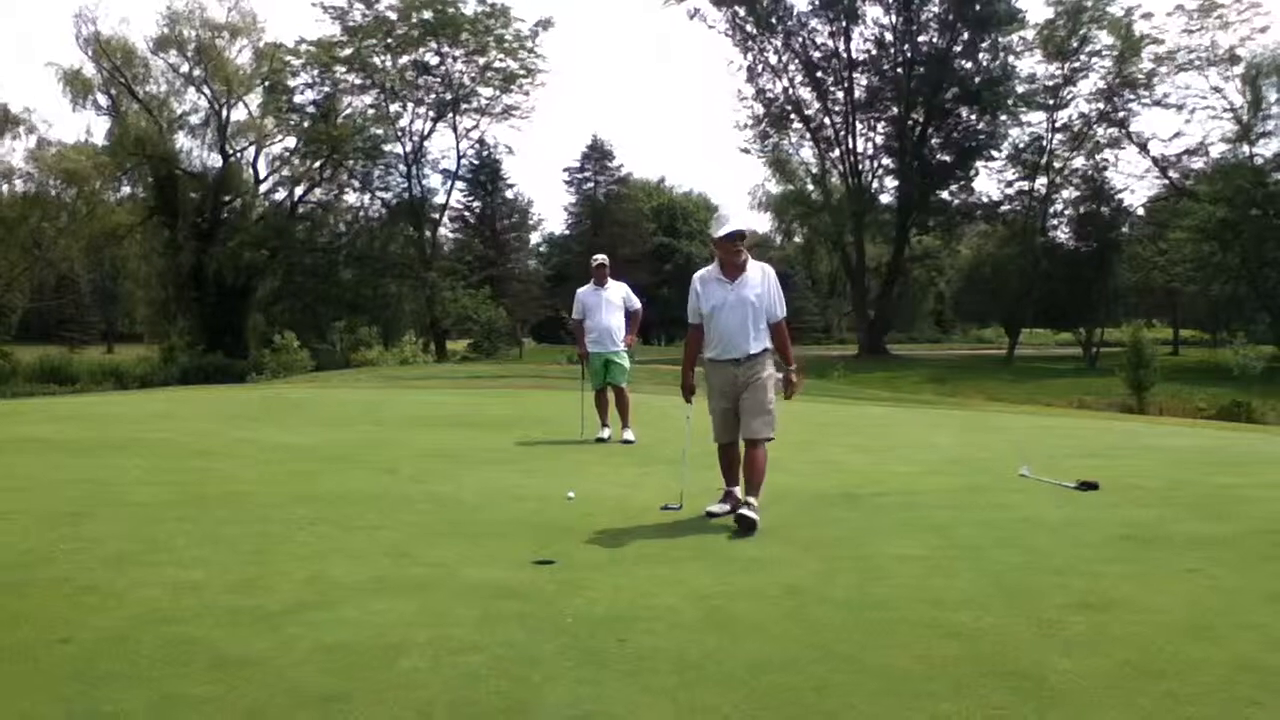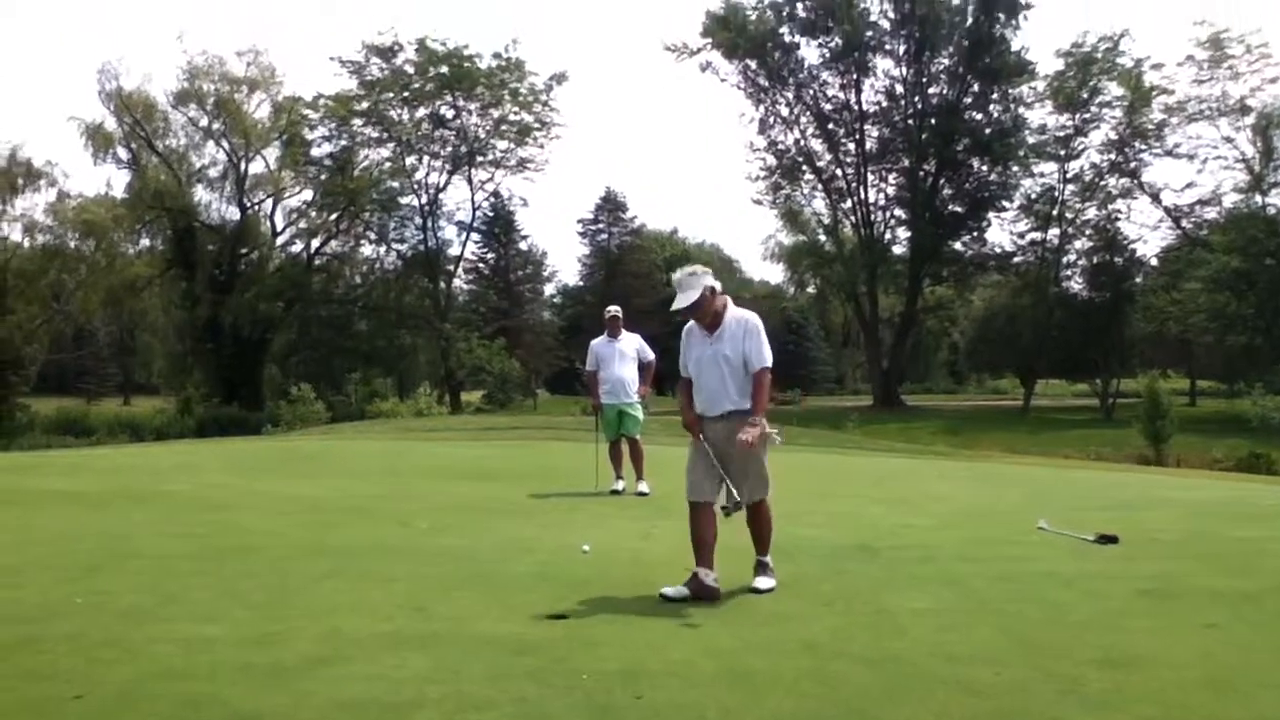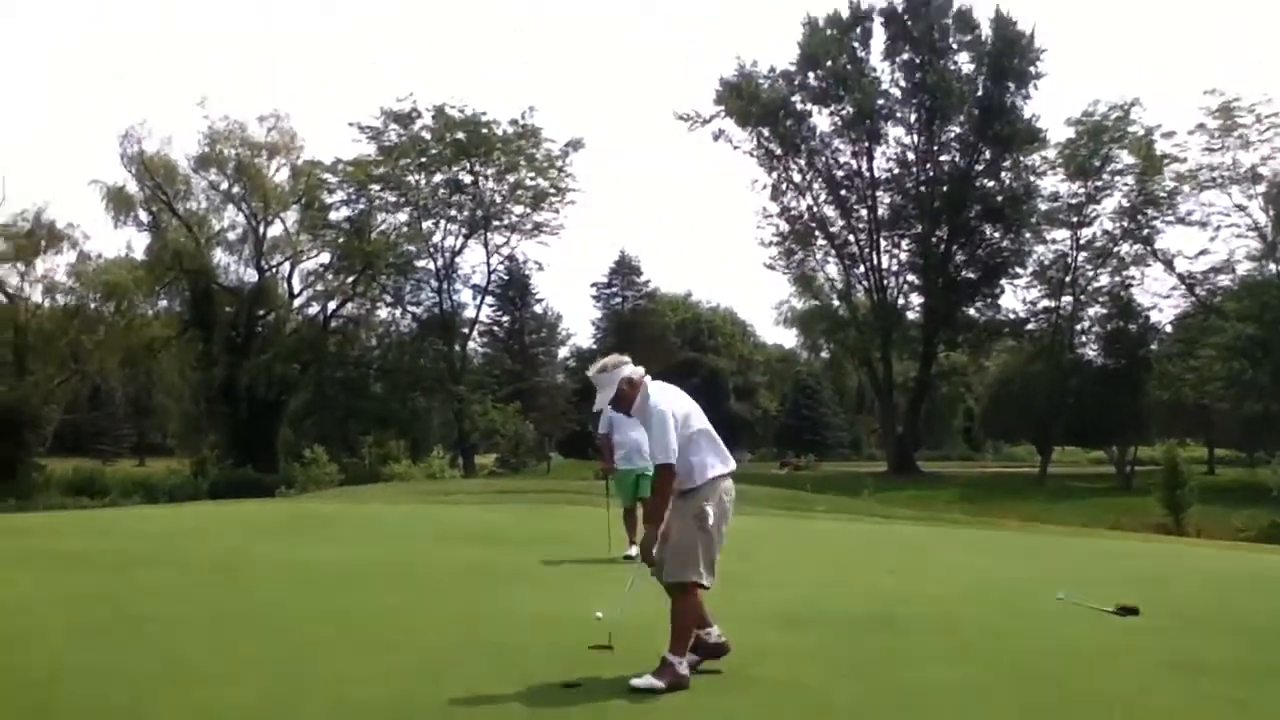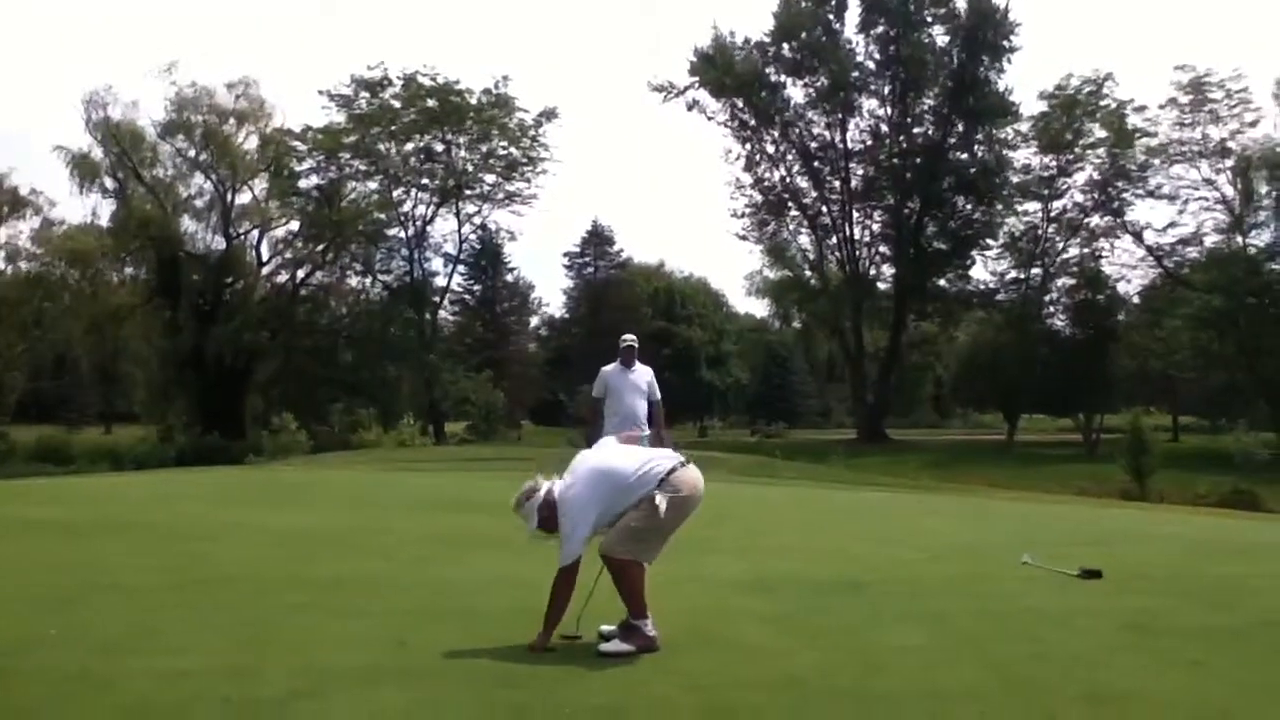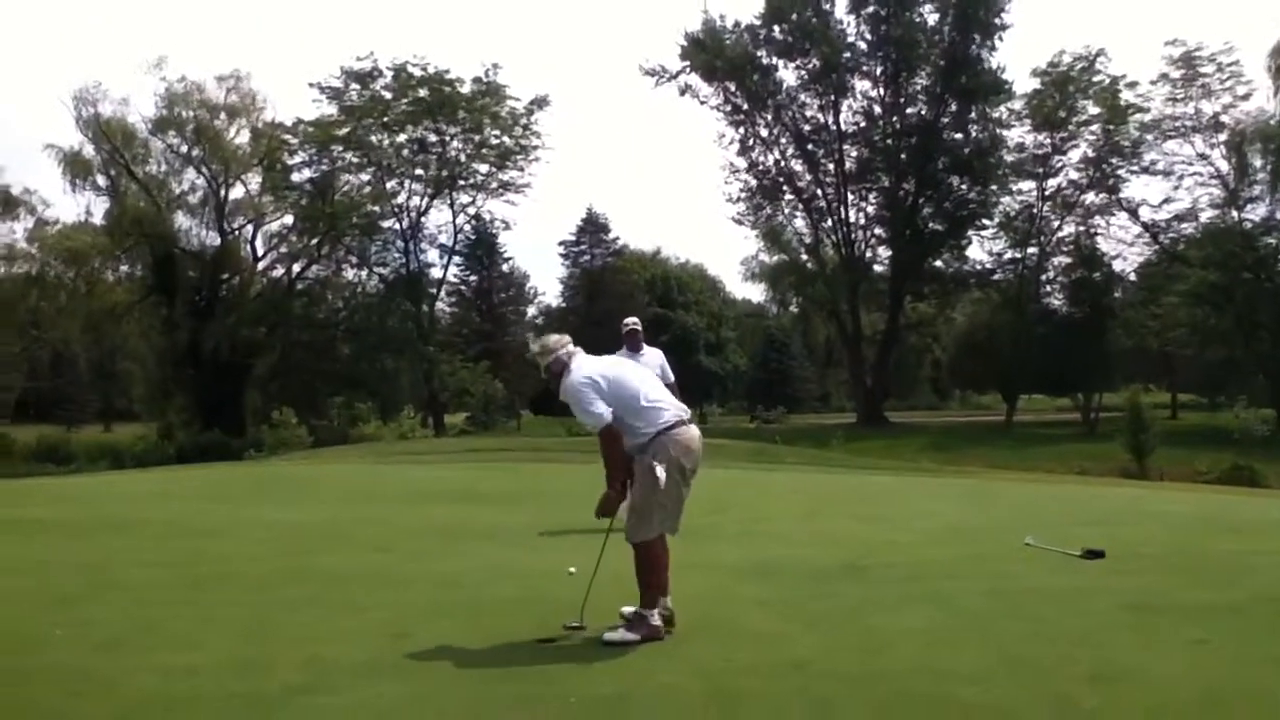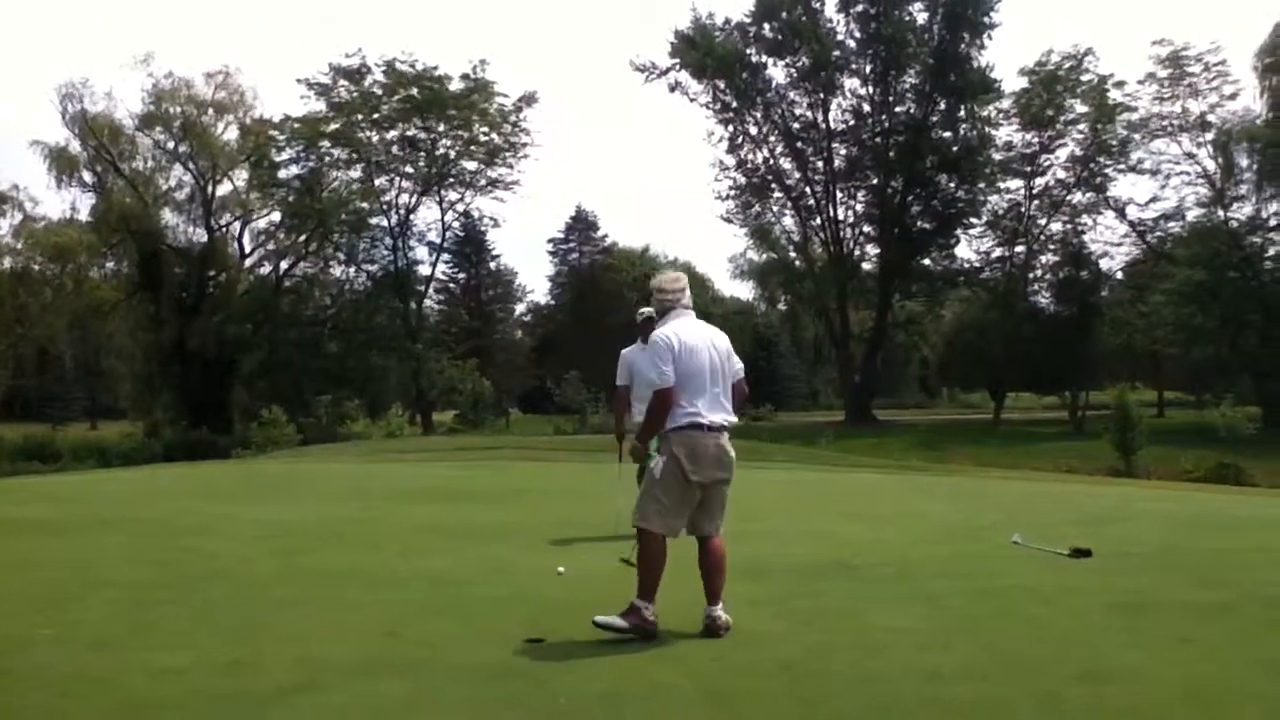
dt=0.7s
person 1, frame 1
left shoulder: (765, 275)
right shoulder: (701, 281)
left elbow: (778, 324)
right elbow: (696, 330)
left wrist: (790, 367)
right wrist: (687, 373)
left hip: (757, 366)
right hip: (718, 368)
left knee: (755, 436)
right knee: (726, 438)
left ankle: (750, 505)
right ankle: (732, 492)
person 1, frame 2
left shoulder: (747, 322)
right shoulder: (689, 332)
left elbow: (761, 375)
left wrist: (755, 422)
right wrist: (687, 412)
left hip: (740, 423)
right hip: (704, 426)
left knee: (754, 499)
right knee: (699, 500)
left ankle: (764, 563)
right ankle: (704, 578)
person 1, frame 3
left shoulder: (656, 406)
right shoulder: (654, 396)
left elbow: (666, 472)
left wrist: (651, 530)
right wrist: (655, 516)
left hip: (707, 489)
right hip: (690, 490)
left knee: (683, 575)
right knee: (666, 568)
left ankle: (677, 665)
right ankle: (709, 635)
person 1, frame 4
left shoulder: (572, 506)
right shoulder: (581, 464)
left elbow: (566, 576)
right elbow: (632, 436)
left wrist: (545, 634)
left hip: (676, 486)
right hip: (684, 474)
left knee: (615, 552)
right knee: (626, 549)
left ankle: (642, 630)
right ankle: (637, 622)
person 1, frame 5
left shoulder: (576, 382)
right shoulder: (606, 363)
left elbow: (611, 436)
left wrist: (614, 491)
right wrist: (627, 474)
left hip: (664, 443)
right hip: (684, 435)
left knee: (643, 534)
right knee: (653, 532)
left ankle: (648, 619)
right ankle: (660, 606)
person 1, frame 6
left shoulder: (663, 336)
right shoulder: (717, 334)
left elbow: (664, 398)
right elbow: (741, 389)
left wrist: (641, 441)
left hip: (684, 441)
right hip: (720, 440)
left knee: (653, 526)
right knee: (710, 531)
left ankle: (642, 612)
right ankle: (715, 613)
